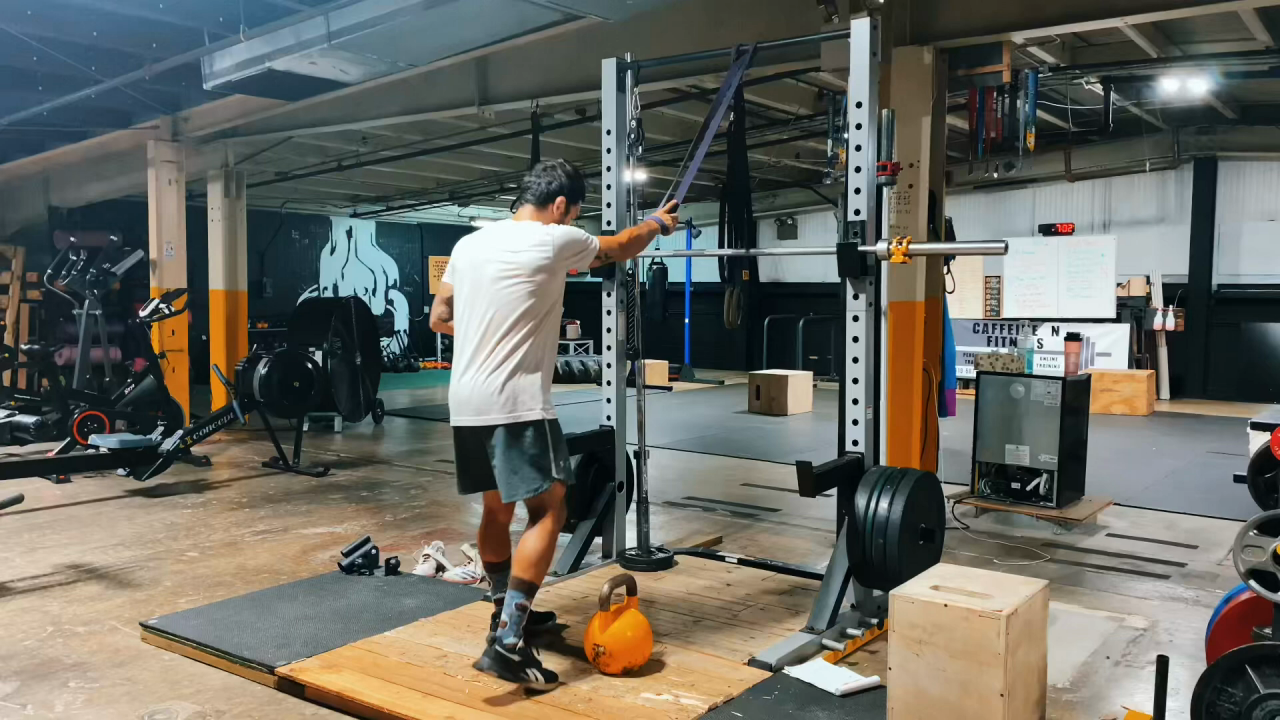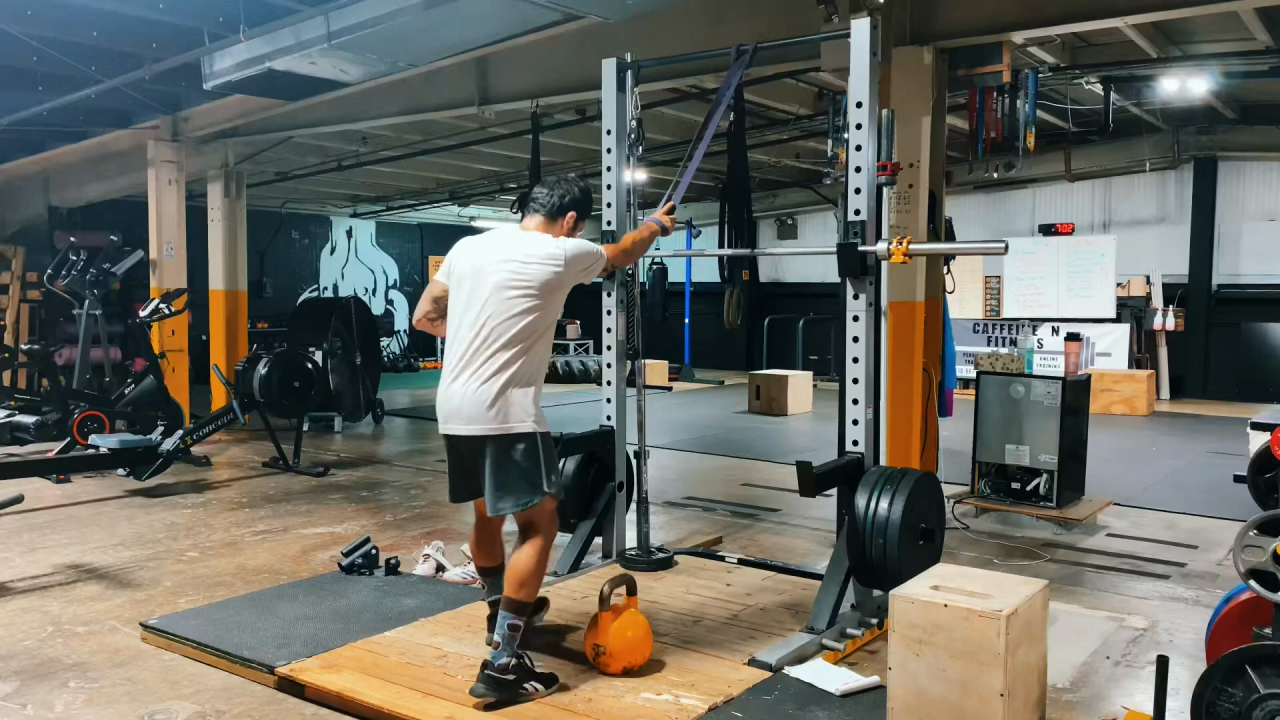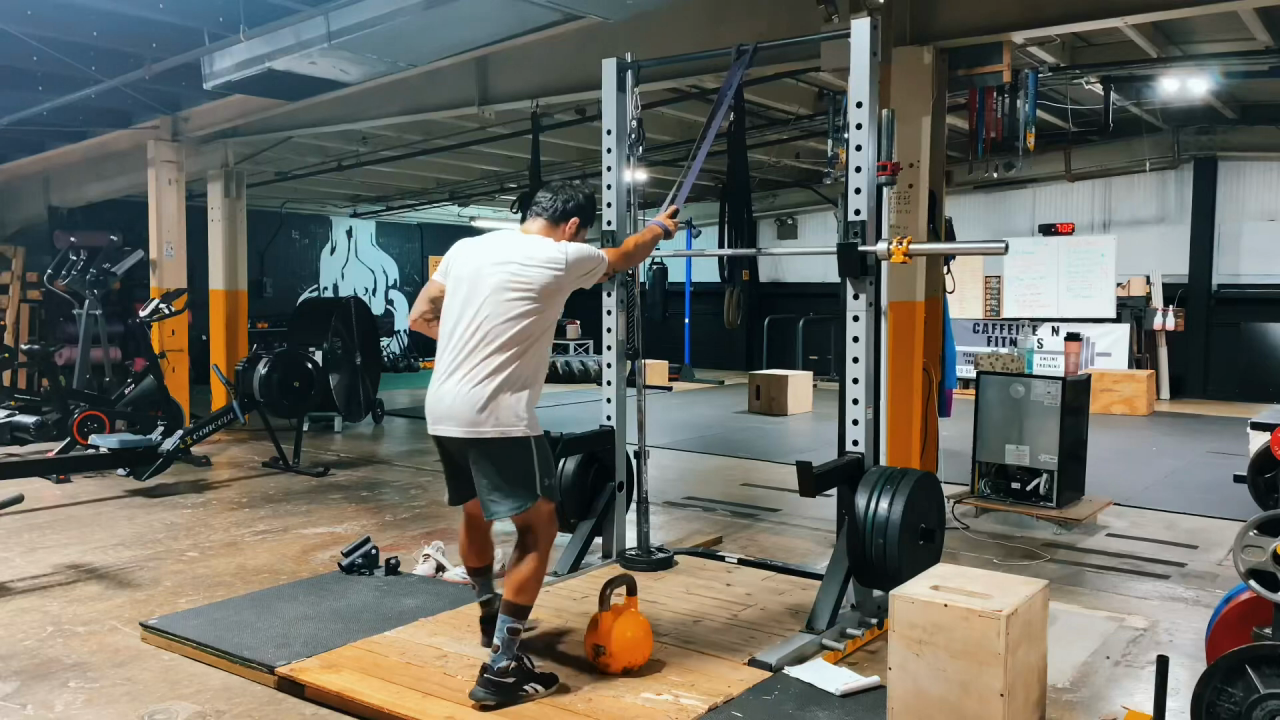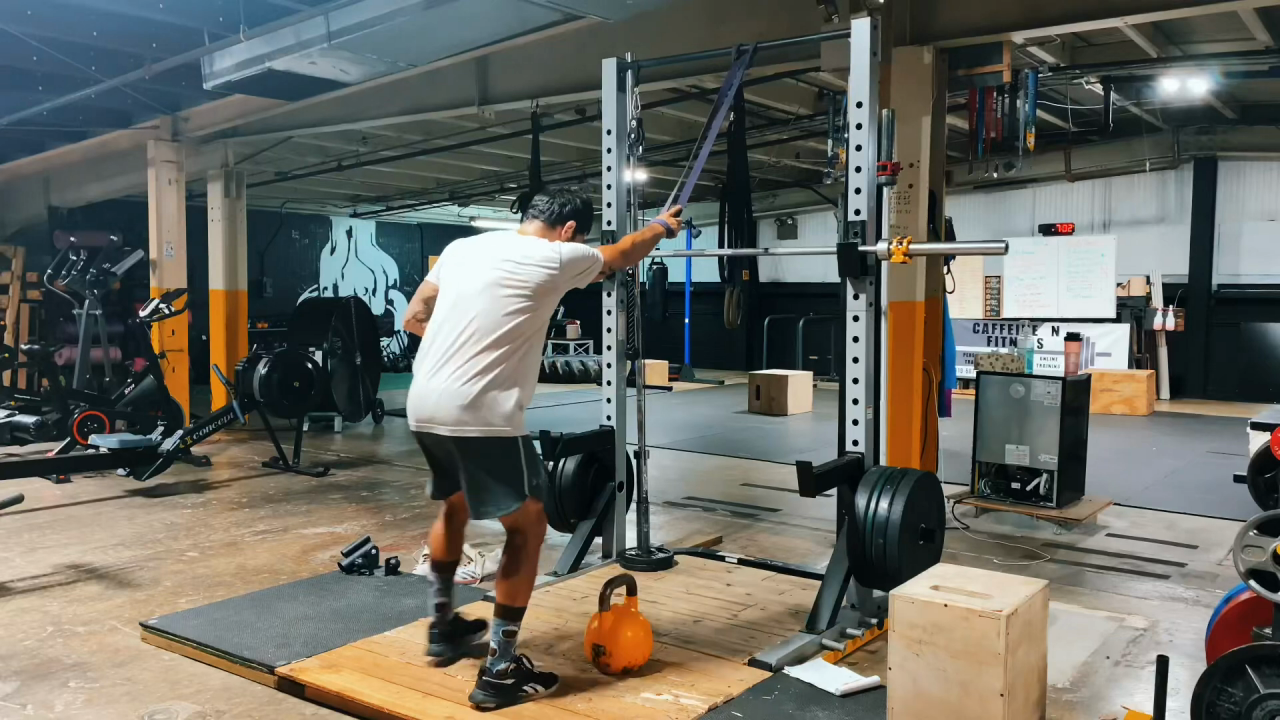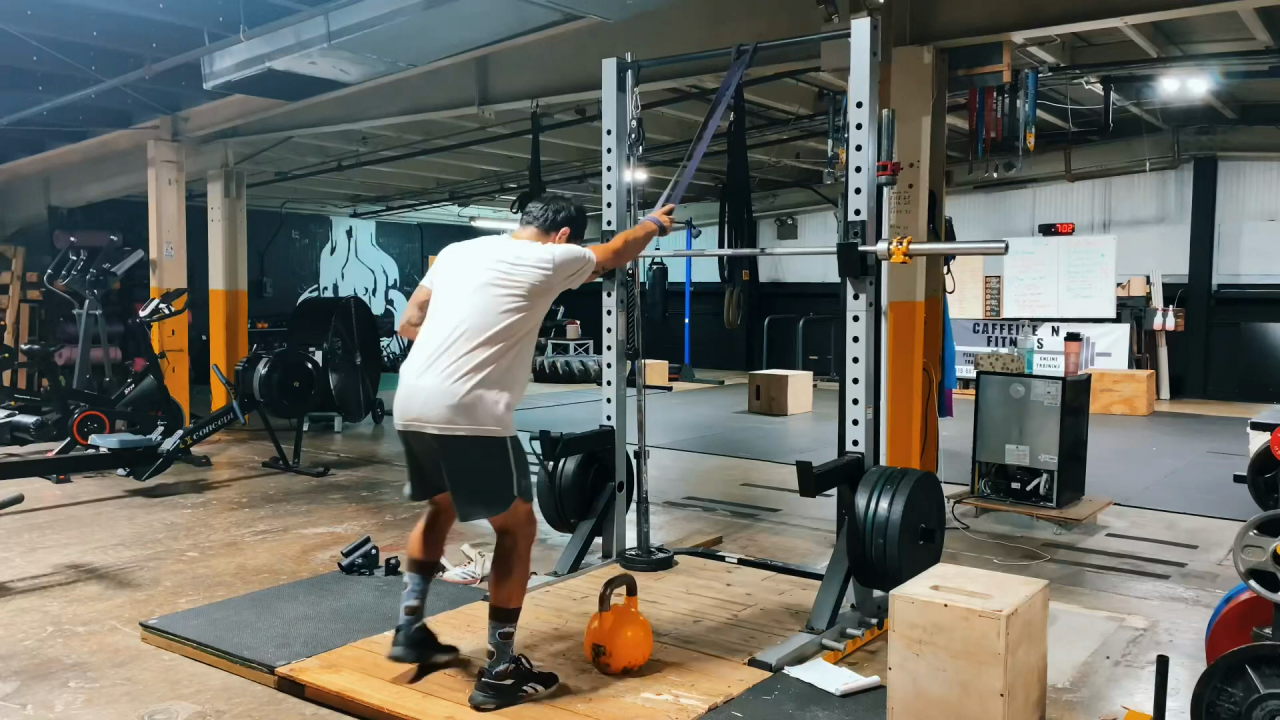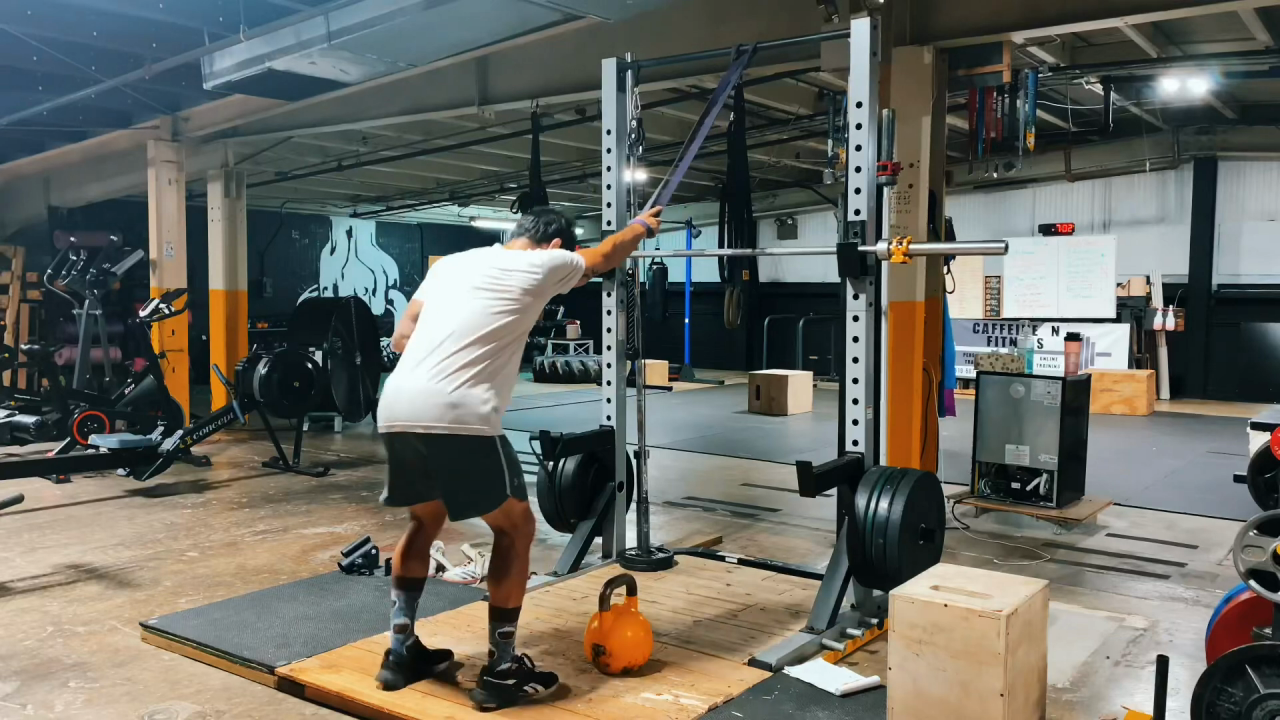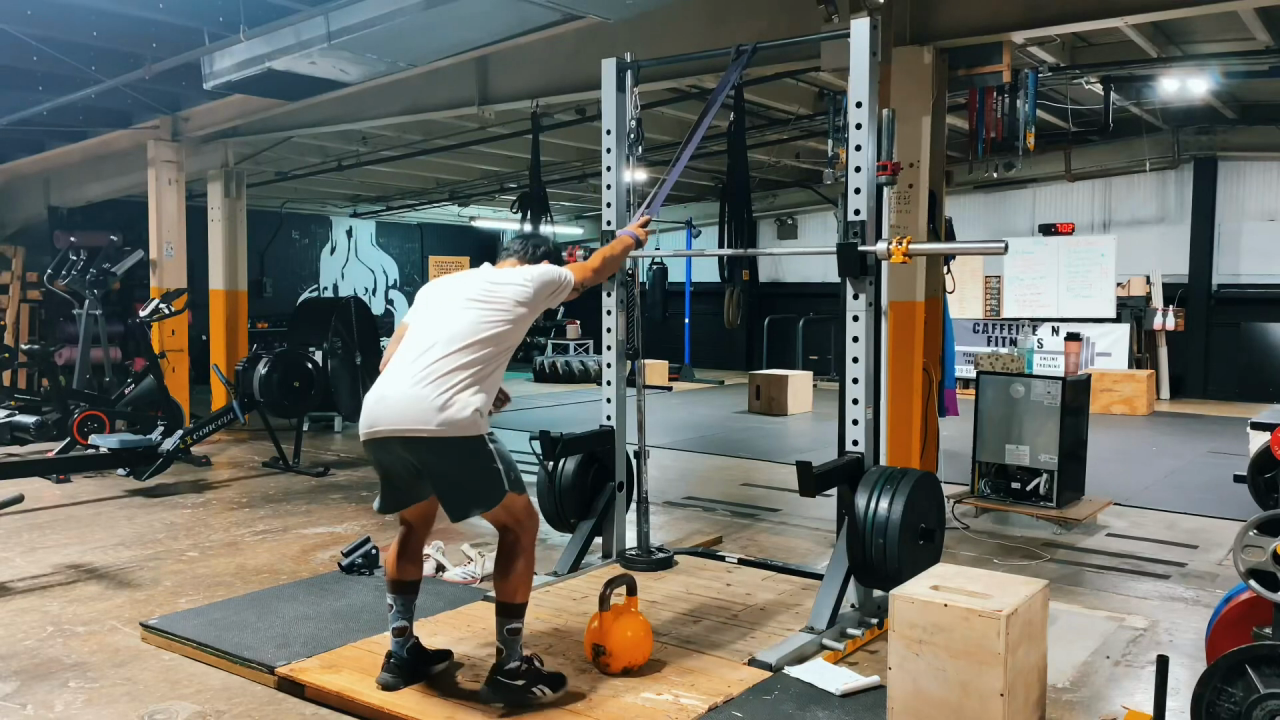
dt=0.1s
person 1, frame 1
left shoulder: (468, 245)
right shoulder: (555, 240)
left elbow: (440, 318)
right elbow: (618, 249)
right wrist: (659, 222)
left hip: (465, 401)
right hip: (515, 401)
left knee: (497, 508)
right knee: (547, 509)
left ankle: (508, 612)
right ankle: (506, 646)
person 1, frame 2
left shoulder: (466, 247)
right shoulder: (559, 255)
left elbow: (423, 316)
right elbow: (620, 255)
right wrist: (656, 224)
left hip: (453, 407)
right hip: (505, 412)
left knee: (488, 516)
right knee: (538, 525)
left ankle: (506, 616)
right ankle: (502, 664)
person 1, frame 3
left shoulder: (464, 248)
right shoulder: (560, 259)
left elbow: (419, 317)
right elbow: (624, 255)
right wrist: (660, 227)
left hip: (442, 407)
right hip: (495, 416)
left knee: (477, 512)
right knee: (538, 527)
left ankle: (494, 617)
right ankle: (501, 669)
person 1, frame 4
left shoulder: (461, 248)
right shoulder: (554, 259)
left elbow: (415, 318)
right elbow: (621, 254)
right wrist: (661, 226)
left hip: (424, 403)
right hip: (483, 413)
left knee: (456, 506)
right knee: (526, 527)
left ankle: (444, 628)
right ankle: (499, 670)
person 1, frame 5
left shoulder: (457, 252)
right shoulder: (548, 260)
left elbow: (409, 325)
right elbow: (615, 252)
right wrist: (653, 223)
left hip: (411, 402)
right hip: (468, 413)
left knee: (440, 507)
right knee: (516, 530)
left ankle: (410, 633)
right ankle: (500, 672)
person 1, frame 6
left shoulder: (450, 263)
right shoulder: (539, 266)
left elbow: (403, 338)
right elbow: (604, 256)
right wrist: (642, 225)
left hip: (394, 407)
right hip: (456, 413)
left knee: (425, 520)
right knee: (516, 528)
left ankle: (401, 652)
right ankle: (501, 671)
person 1, frame 7
left shoulder: (440, 284)
right shoulder: (530, 280)
right elbow: (594, 269)
right wrist: (631, 237)
left hip: (376, 417)
right hip: (438, 421)
left knee: (415, 523)
right knee: (520, 525)
left ankle: (402, 654)
right ankle: (511, 670)
